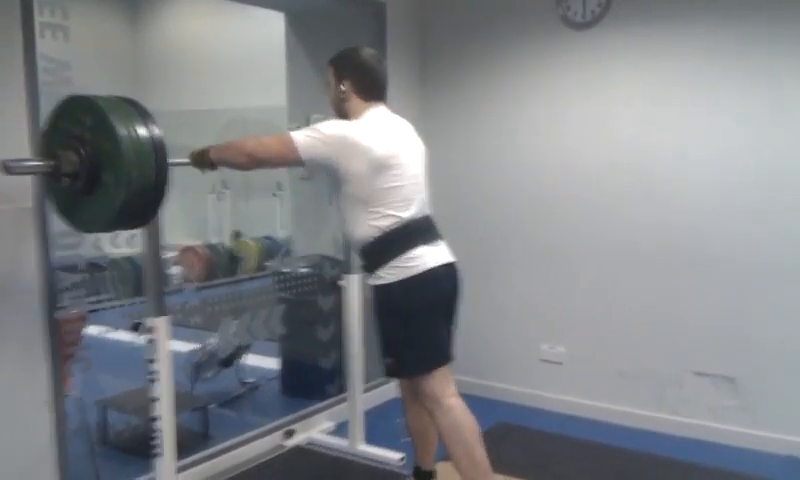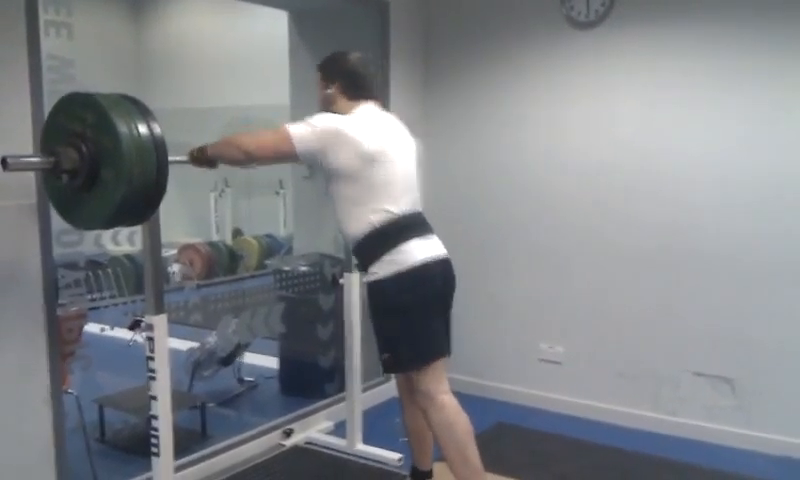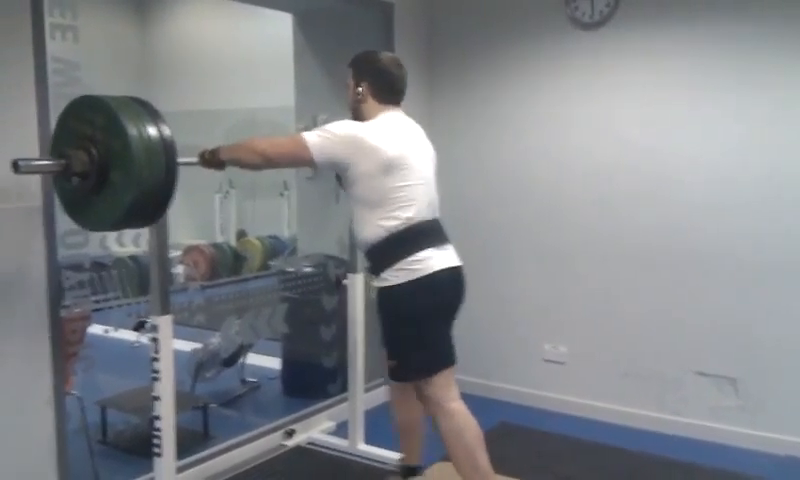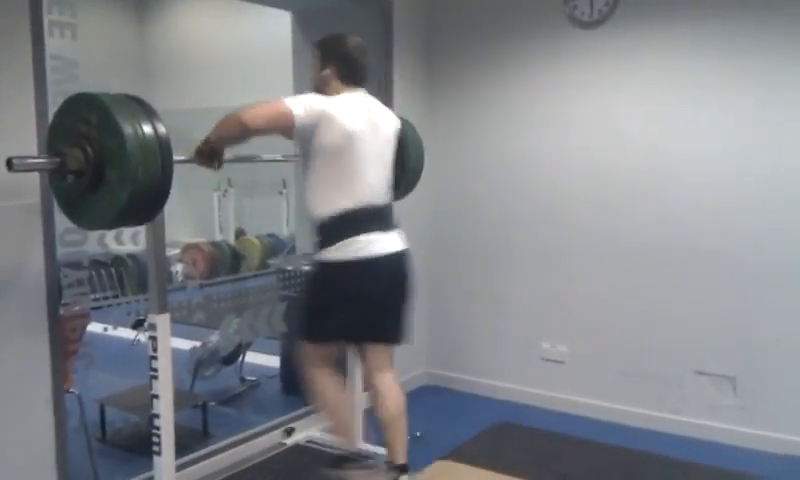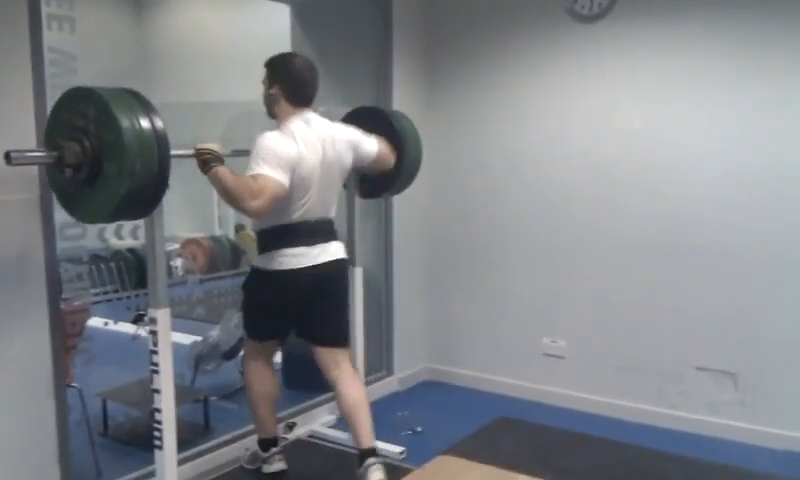
dt=0.4s
person 1, frame 1
left shoulder: (345, 135)
right shoulder: (399, 127)
left elbow: (255, 152)
left wrist: (209, 154)
left hip: (405, 279)
right hip: (432, 267)
left knee: (437, 392)
right knee: (414, 382)
person 1, frame 2
left shoulder: (334, 130)
right shoulder: (389, 124)
left elbow: (251, 148)
left wrist: (207, 152)
left hip: (402, 275)
right hip: (427, 265)
left knee: (432, 390)
right knee: (413, 381)
person 1, frame 3
left shoulder: (354, 138)
right shoulder: (412, 132)
left elbow: (266, 154)
left wrist: (218, 154)
left hip: (413, 280)
right hip: (439, 269)
left knee: (441, 395)
right knee: (403, 375)
person 1, frame 4
left shoulder: (322, 109)
right shoulder: (383, 115)
left elbow: (248, 120)
left wrist: (209, 147)
left hip: (346, 261)
right hip: (391, 254)
left knee: (317, 360)
right knee: (380, 367)
person 1, frame 5
left shoulder: (276, 143)
right shoulder: (342, 135)
left elbow: (255, 201)
right elbow: (387, 158)
left wrist: (213, 165)
left hip: (282, 269)
right hip: (331, 262)
left knee: (257, 355)
right knee: (338, 365)
